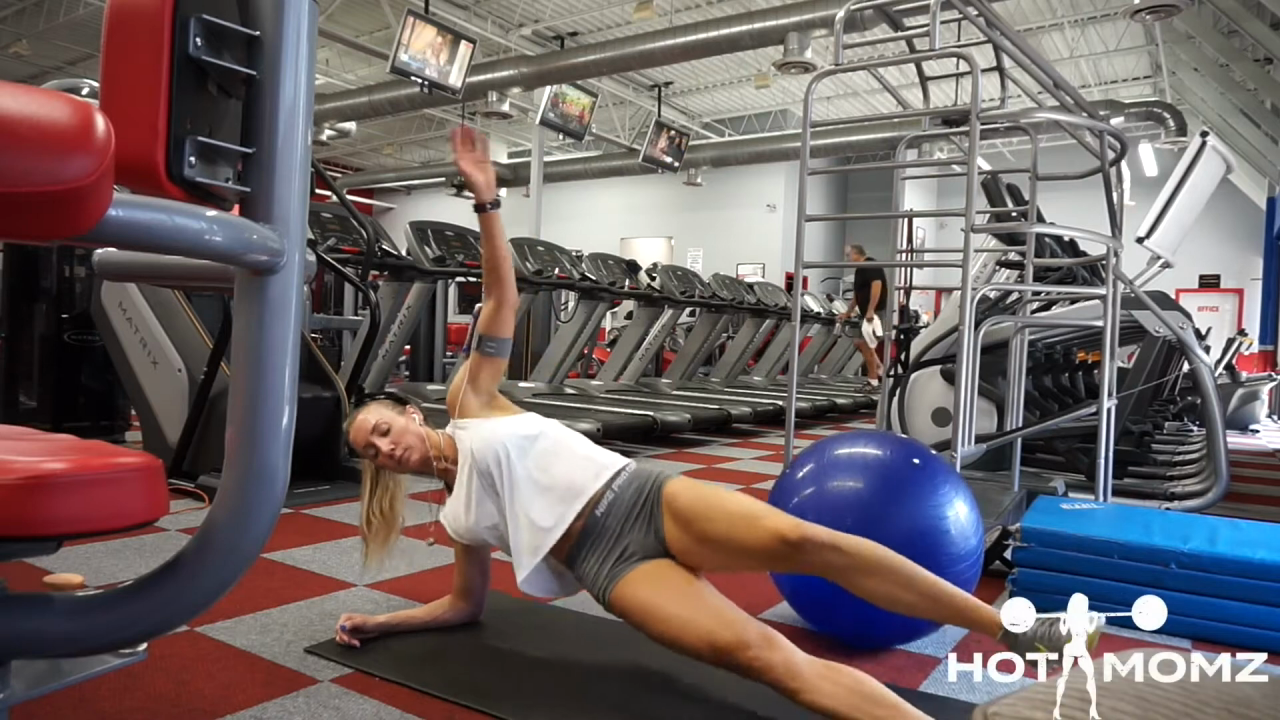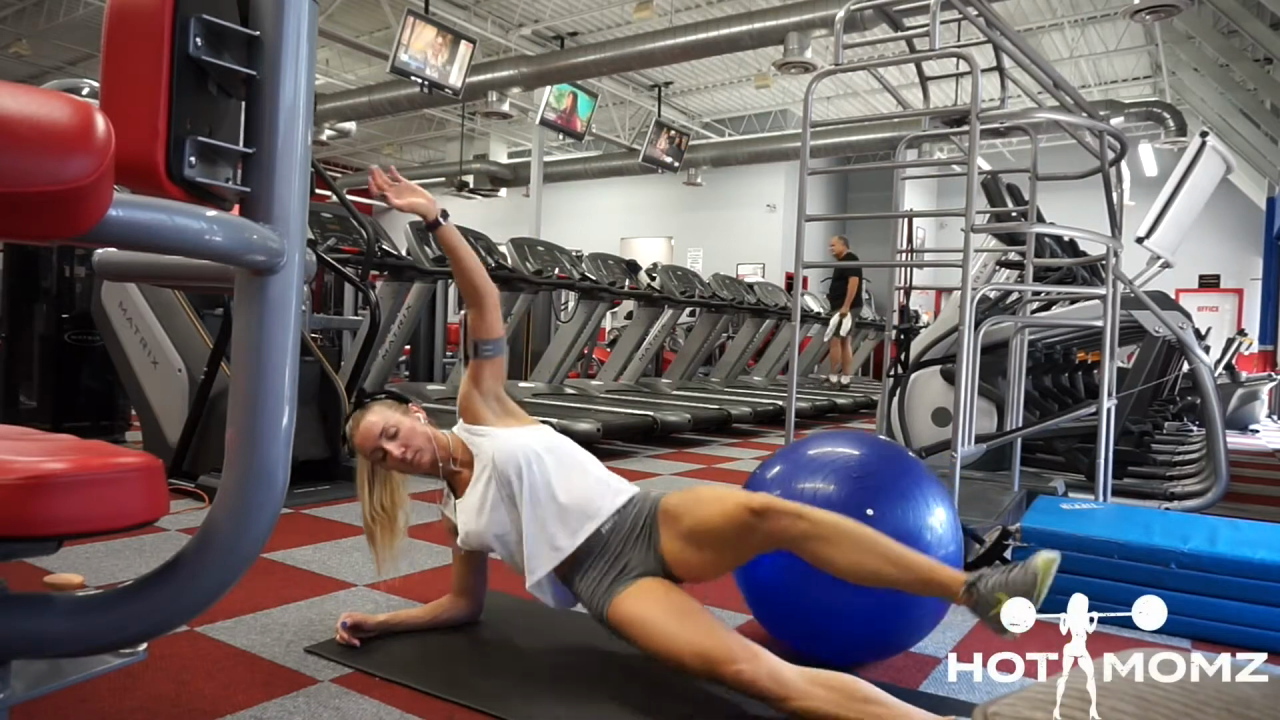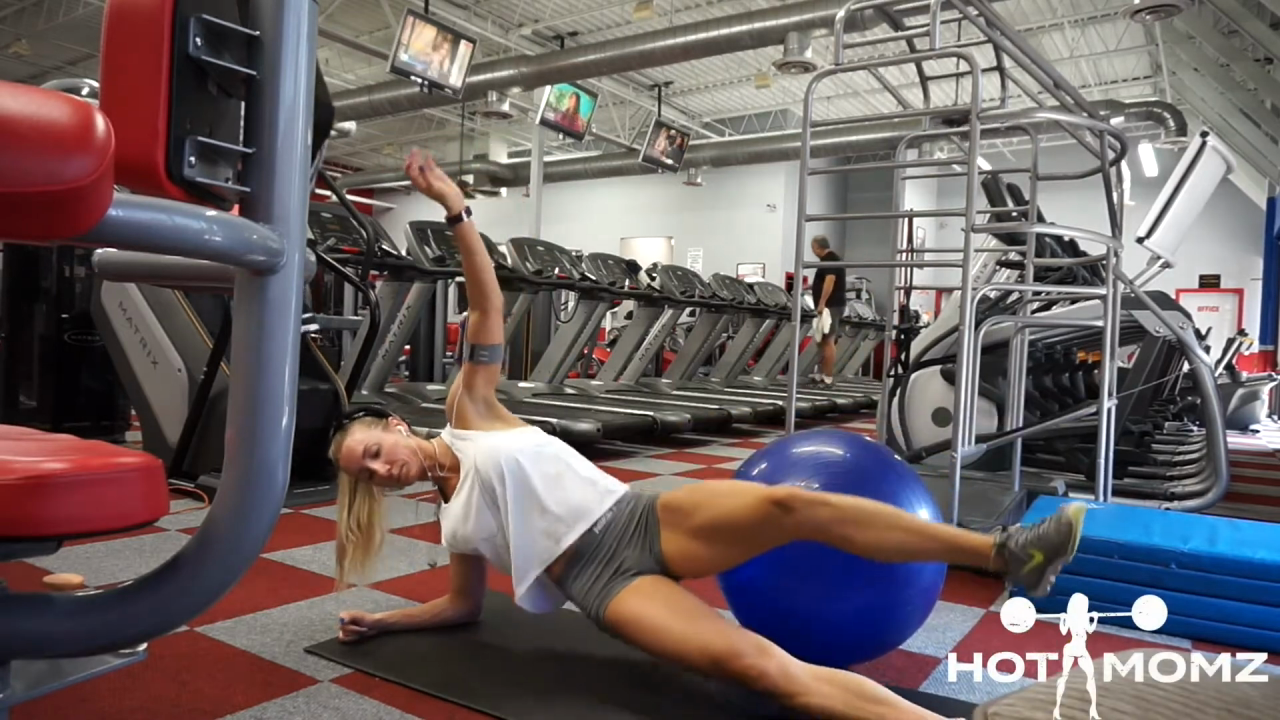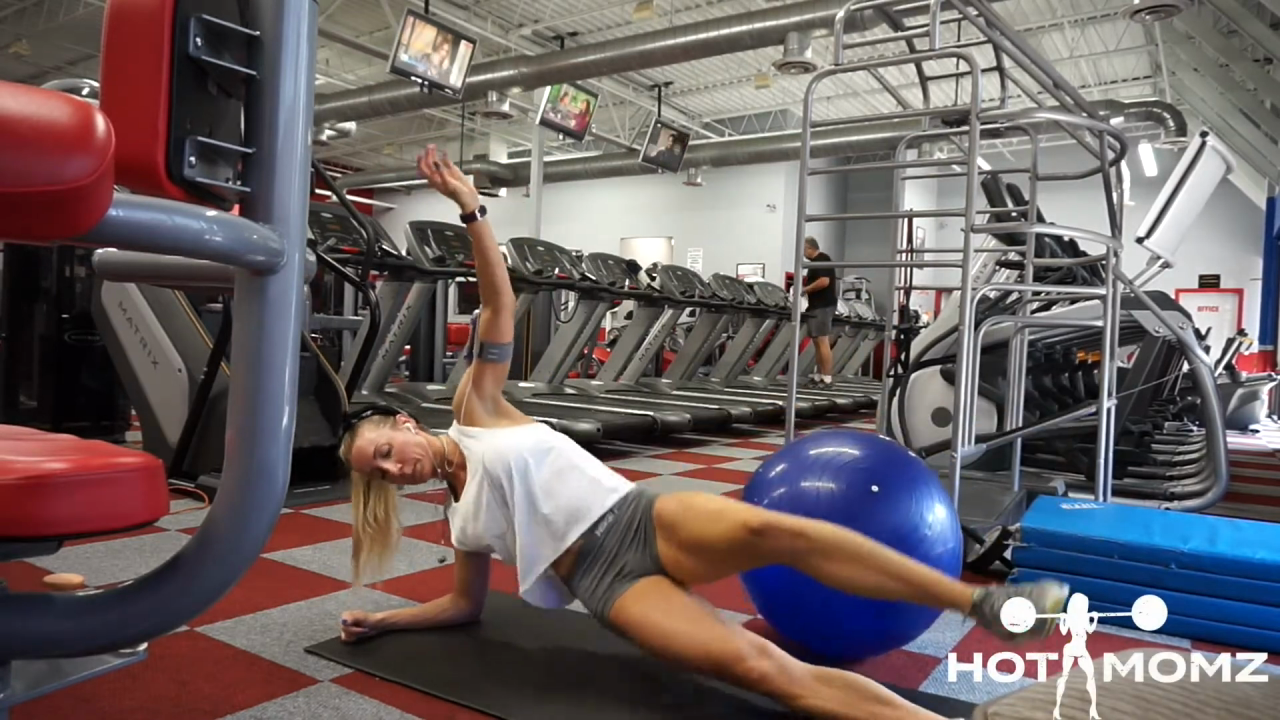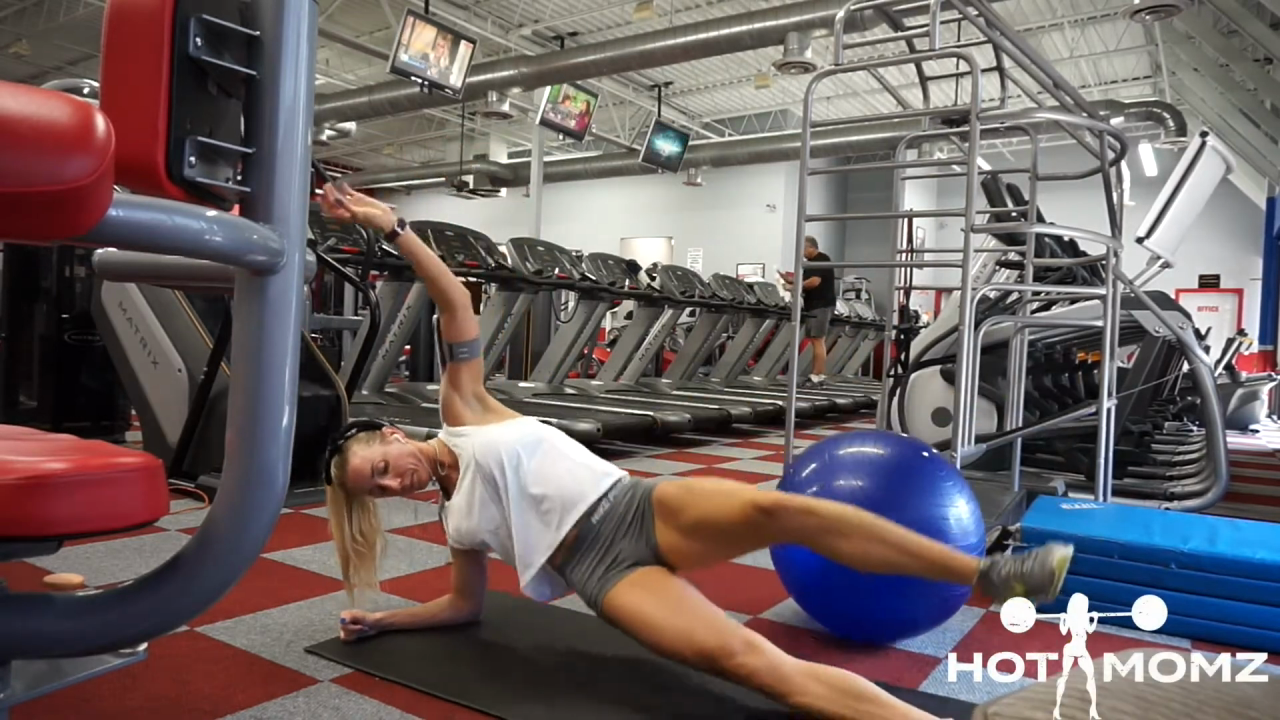
dt=1s
person 1, frame 1
left shoulder: (467, 398)
right shoulder: (457, 513)
left elbow: (502, 294)
right elbow: (466, 605)
left wrist: (486, 199)
right wrist: (379, 623)
left hip: (640, 500)
right hip: (610, 565)
left knee: (805, 541)
right knee: (766, 656)
left ankle: (1005, 628)
person 1, frame 2
left shoulder: (479, 405)
right shoulder: (459, 513)
left elbow: (485, 302)
right elbow: (463, 604)
left wrist: (432, 215)
right wrist: (378, 621)
left hip: (648, 519)
right hip: (611, 577)
left knee: (766, 513)
left ankle: (975, 590)
person 1, frame 3
left shoulder: (465, 411)
right shoulder: (454, 523)
left elbow: (488, 305)
right elbow: (463, 606)
left wrist: (457, 211)
right wrist: (376, 620)
left hip: (644, 518)
right hip: (608, 581)
left knee: (790, 506)
left ankle: (1008, 554)
person 1, frame 4
left shoulder: (472, 406)
right shoulder: (460, 519)
left elbow: (500, 305)
right elbow: (465, 605)
left wrist: (470, 207)
right wrist: (381, 620)
left hip: (643, 517)
right hip: (612, 578)
left knee: (772, 532)
left ankle: (980, 600)
person 1, frame 5
left shoulder: (459, 406)
right shoulder: (454, 519)
left elbow: (457, 304)
right elbow: (465, 604)
left wrist: (390, 226)
right wrist: (378, 621)
left hip: (641, 507)
right hip: (606, 567)
left knee: (783, 510)
left ankle: (988, 574)
